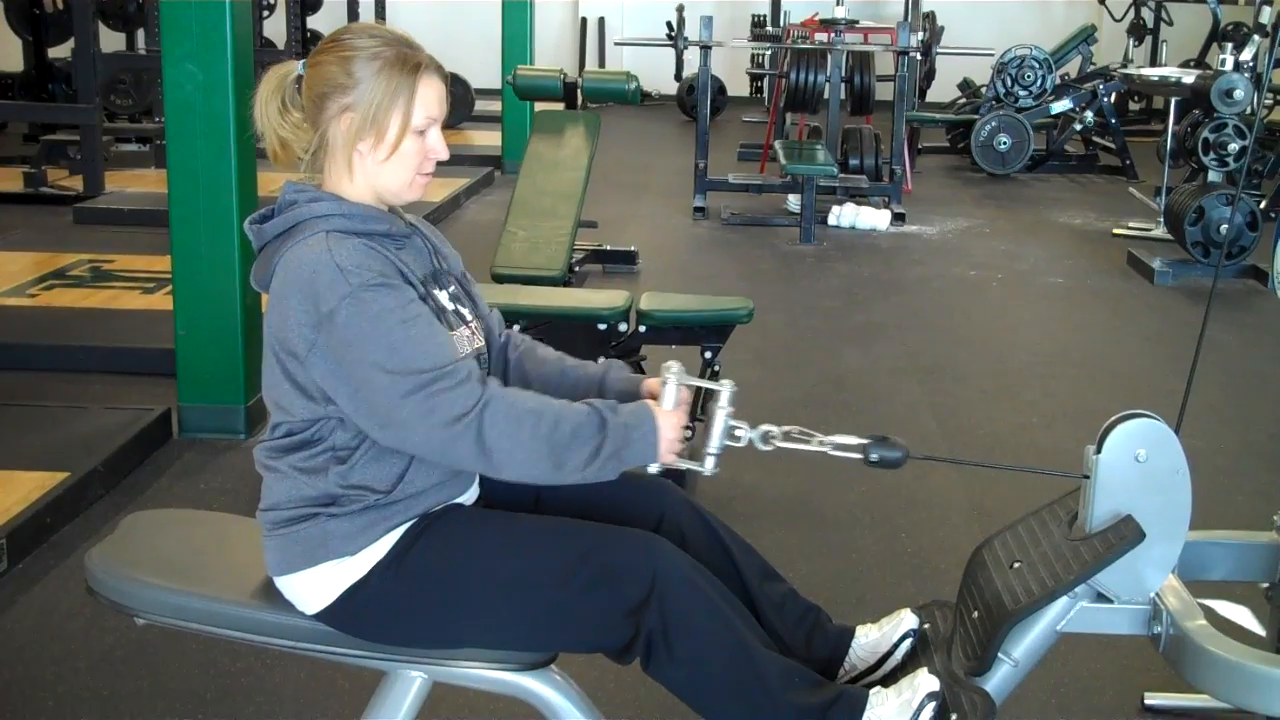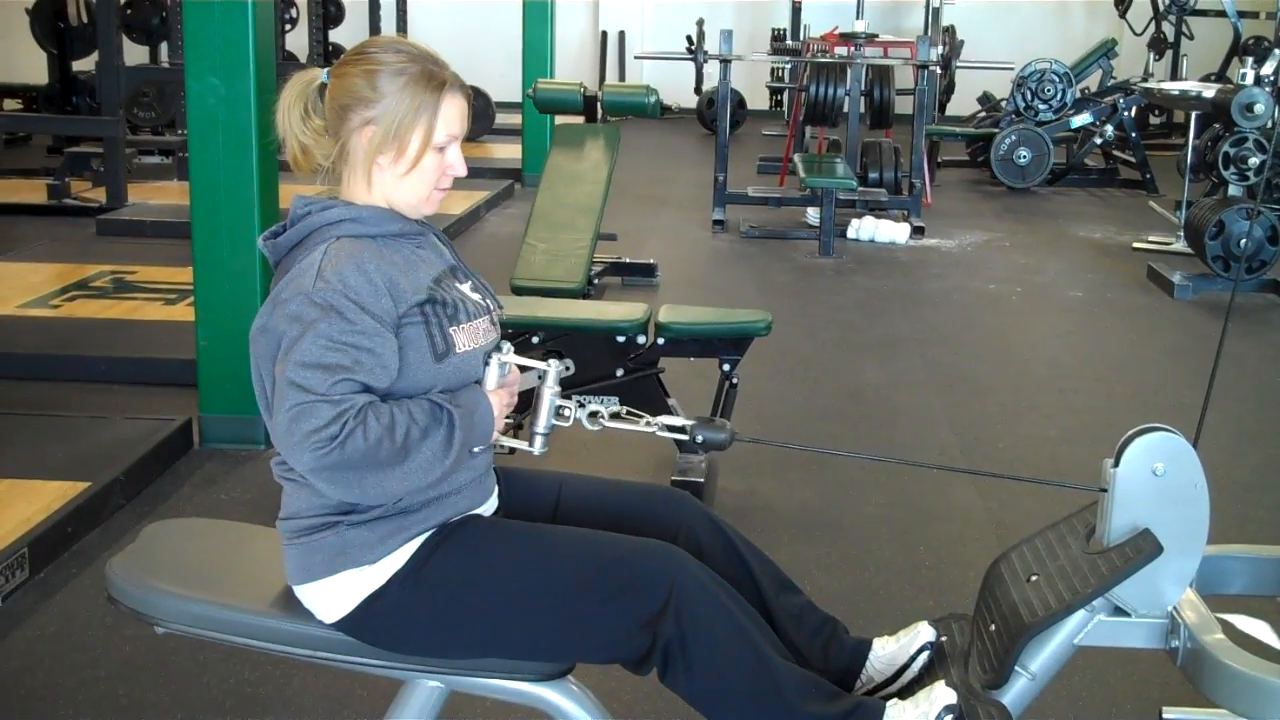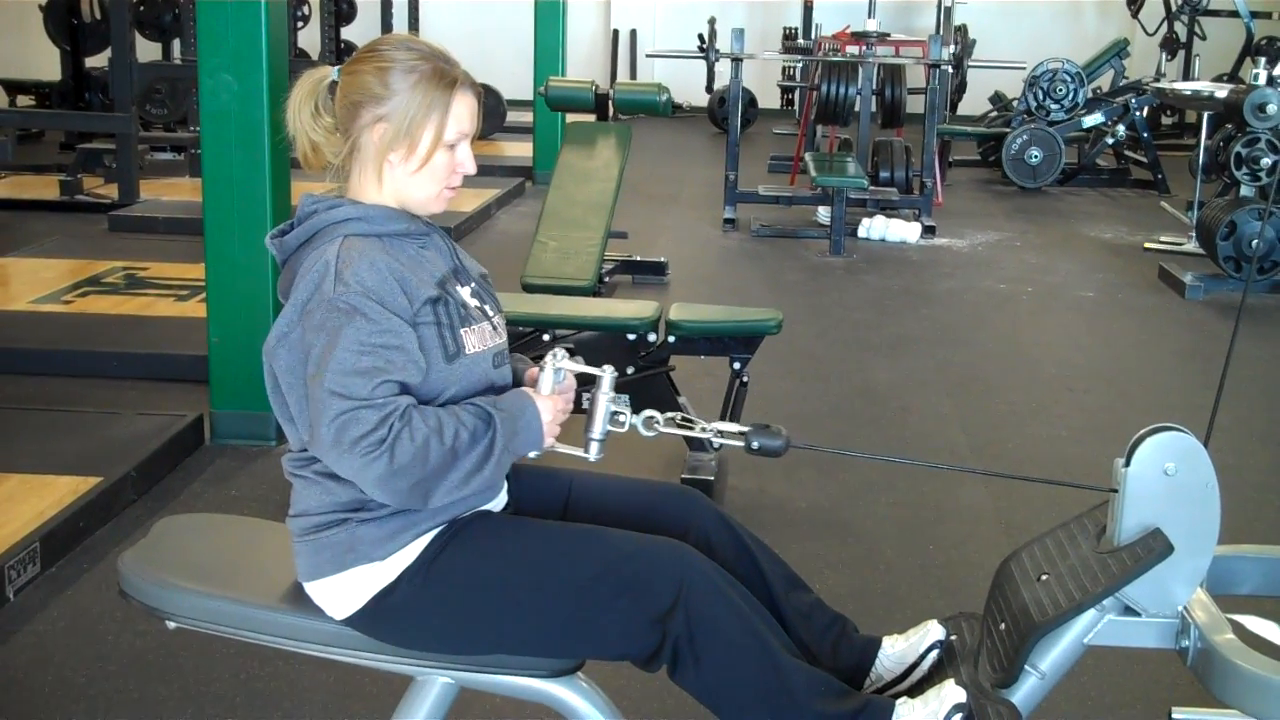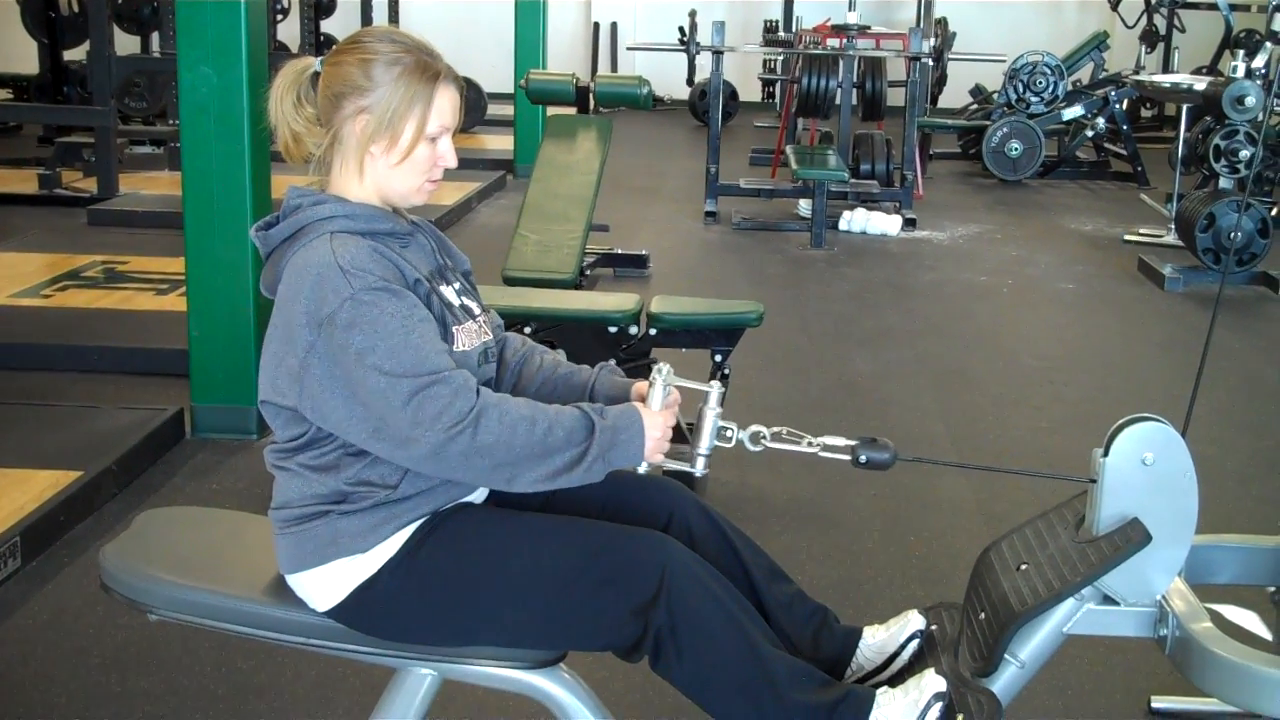
dt=1s
person 1, frame 1
left shoulder: (398, 235)
right shoulder: (333, 272)
left elbow: (496, 355)
right elbow: (468, 421)
left wrist: (623, 388)
right wrist: (631, 429)
left hip: (431, 489)
right hip: (363, 553)
left knee: (654, 506)
right knee: (642, 576)
left ankle: (823, 651)
person 1, frame 2
left shoulder: (406, 241)
right shoulder: (336, 279)
right elbow: (325, 442)
left wrist: (499, 386)
right wrist: (473, 417)
left hip: (455, 501)
right hip: (384, 561)
left knee: (671, 516)
right knee: (660, 585)
left ankle: (841, 662)
person 1, frame 3
left shoulder: (411, 241)
right shoulder: (350, 278)
right elbow: (378, 450)
left wrist: (522, 381)
right wrist: (522, 421)
left hip: (464, 502)
right hip: (393, 556)
left knee: (679, 513)
right knee: (668, 582)
left ankle: (849, 660)
person 1, frame 4
left shoulder: (402, 237)
right shoulder: (339, 276)
left elbow: (495, 357)
right elbow: (456, 426)
left wrist: (614, 393)
right wrist: (619, 433)
left hip: (445, 491)
right hip: (375, 550)
left knee: (663, 505)
right knee: (653, 571)
left ankle: (831, 651)
